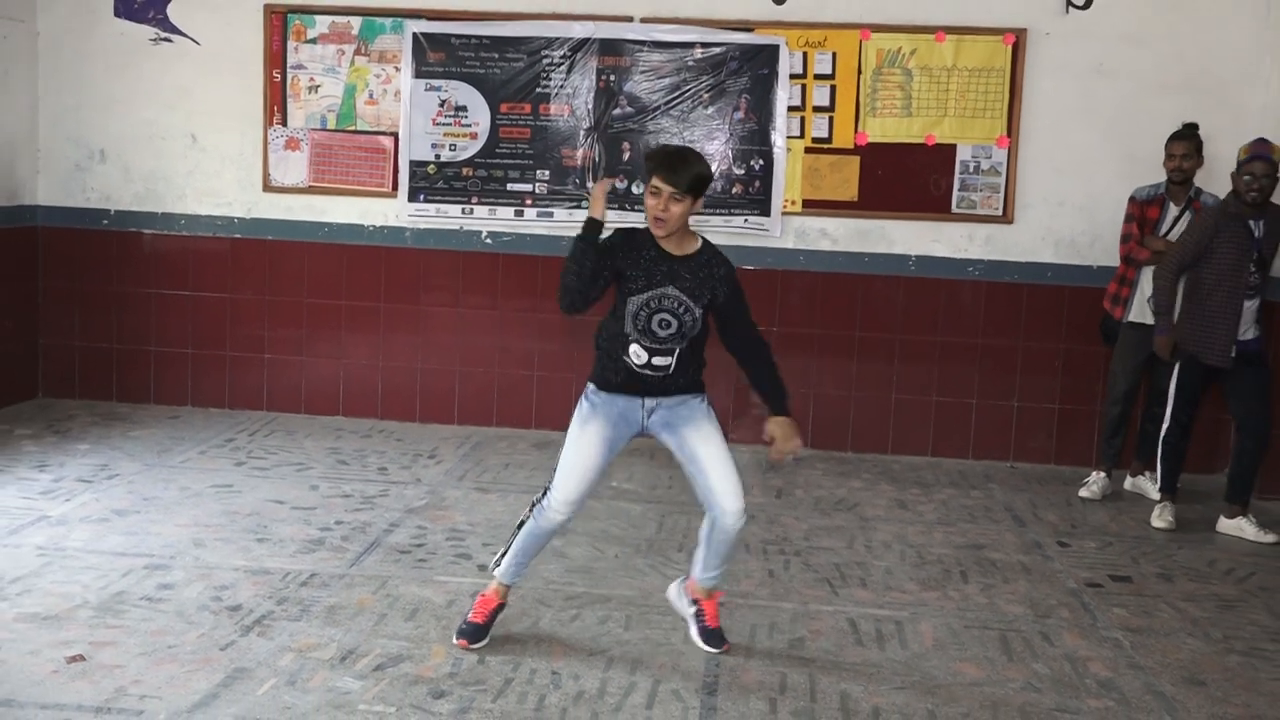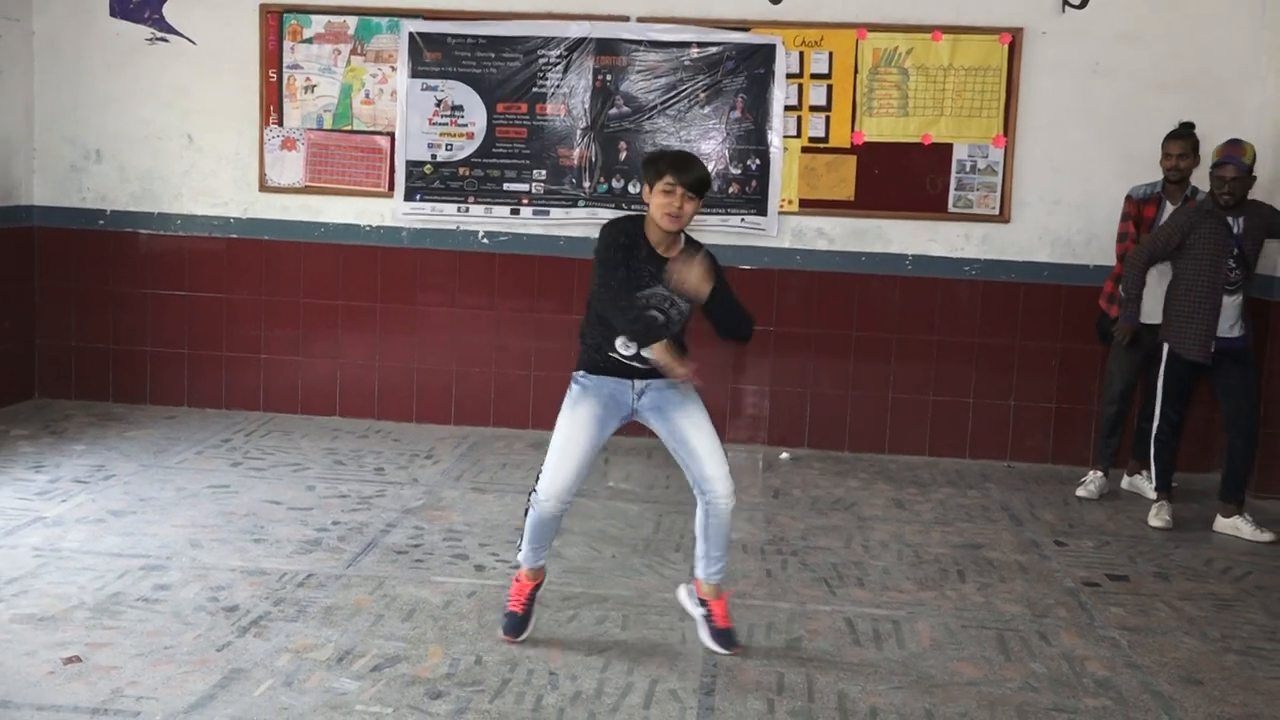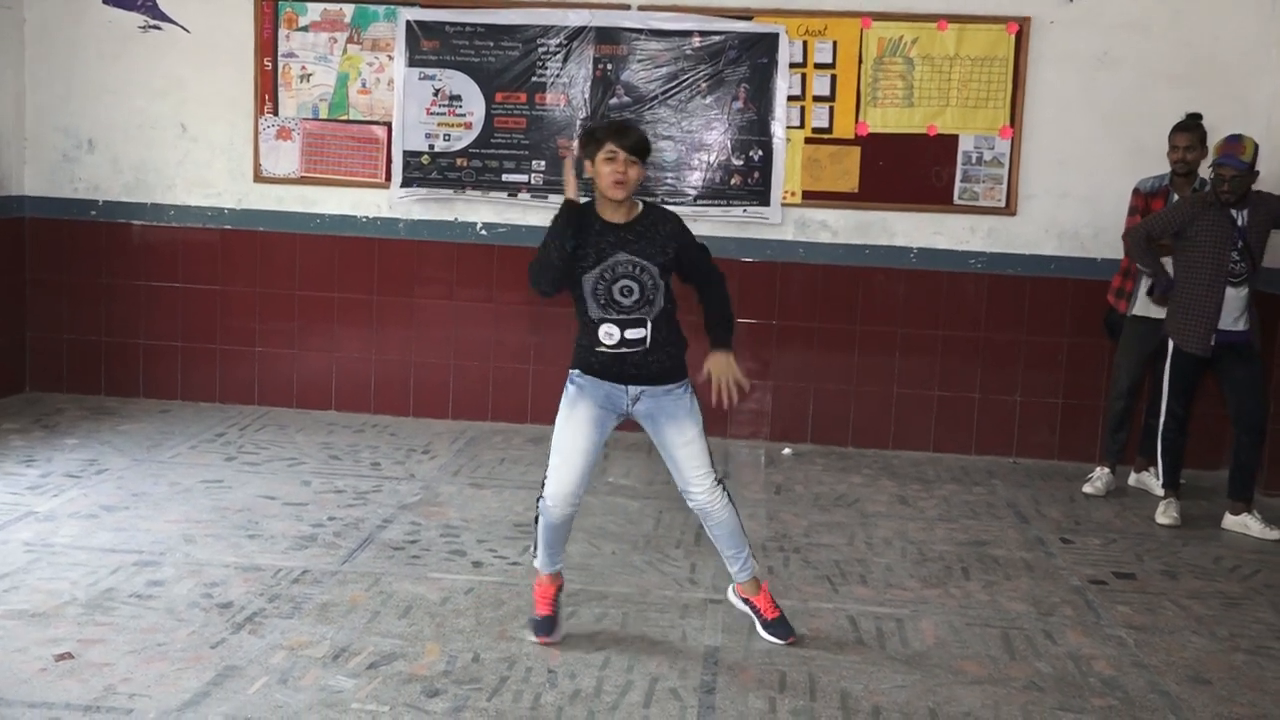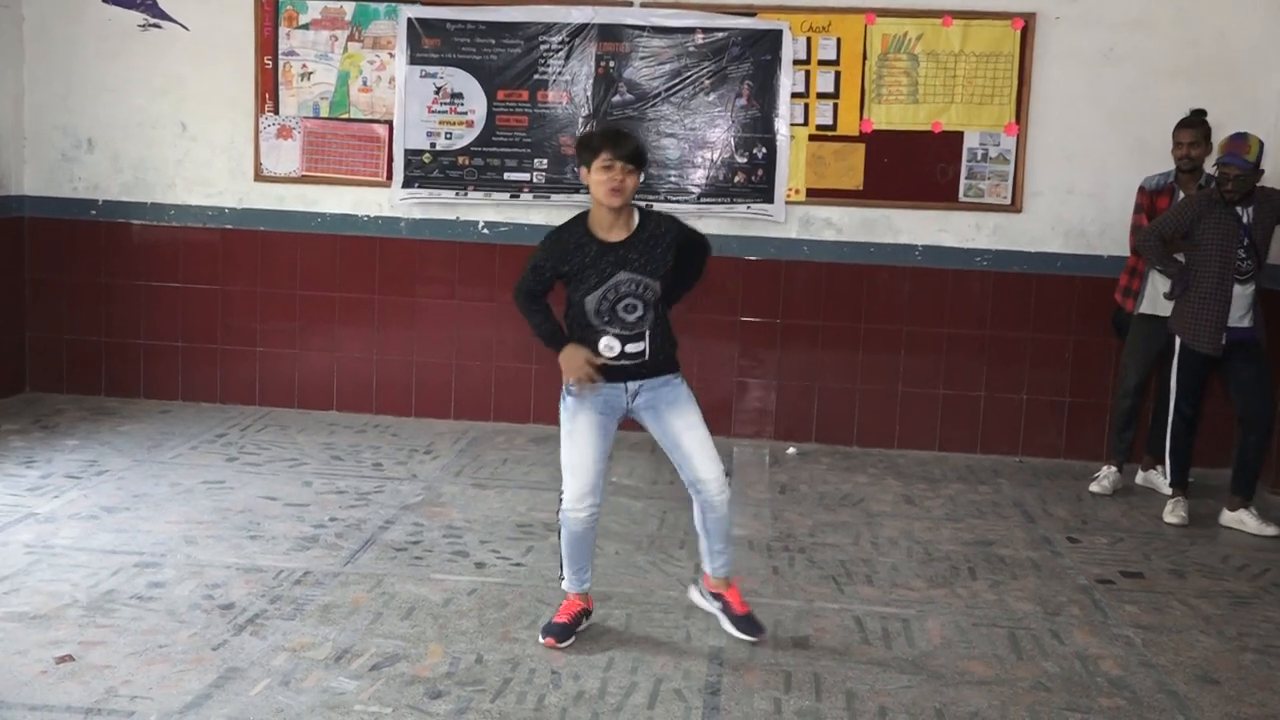
dt=0.3s
person 1, frame 1
left shoulder: (716, 270)
right shoulder: (624, 247)
left elbow: (746, 343)
right elbow: (571, 300)
left wrist: (779, 410)
right wrist: (594, 222)
left hip: (681, 403)
right hip: (611, 396)
left knee: (728, 506)
right knee: (560, 503)
left ankle: (698, 593)
right ankle: (499, 589)
person 1, frame 2
left shoulder: (700, 260)
right shoulder: (618, 236)
left elbow: (739, 331)
right elbow: (604, 302)
left wrist: (708, 292)
right wrist: (652, 343)
left hip: (668, 387)
right hip: (601, 383)
left knee: (719, 490)
right knee: (554, 491)
left ankle: (706, 592)
right ankle: (529, 574)
person 1, frame 3
left shoulder: (666, 226)
right shoulder: (576, 225)
left elbow: (711, 283)
right elbow: (545, 283)
left wrist: (722, 348)
right wrist: (569, 204)
left hip: (665, 387)
right hip: (593, 382)
left knee: (705, 492)
right knee: (559, 495)
left ankle: (750, 589)
right ankle: (548, 580)
person 1, frame 4
left shoulder: (664, 232)
right shoulder: (564, 243)
left elbow: (696, 256)
right elbow: (527, 296)
right wrist: (560, 345)
left hip: (658, 379)
right hip: (591, 386)
left knee: (711, 482)
right knee: (579, 501)
left ankle: (718, 584)
right ankle: (578, 599)
person 2, frame 1
right shoulder: (1213, 219)
right elbow: (1168, 268)
right wrist: (1164, 325)
left hip: (1247, 347)
right hip: (1199, 341)
right knee: (1178, 421)
left ankle: (1234, 513)
right ankle: (1166, 500)
person 2, frame 2
right shoulder: (1190, 217)
right elbow: (1140, 258)
right wrist: (1131, 309)
left hip: (1234, 343)
right hip: (1184, 338)
left knee: (1245, 426)
right knee: (1168, 420)
left ankle: (1231, 512)
right ankle: (1162, 499)
person 2, frame 3
right shoulder: (1192, 208)
right elbow: (1136, 235)
right wrist: (1161, 277)
left hip: (1240, 336)
right hip: (1189, 331)
right knee: (1174, 415)
left ankle: (1240, 509)
right ankle: (1170, 496)
person 2, frame 4
right shoulder: (1198, 206)
right elbow: (1148, 238)
right wrist: (1179, 273)
left hip: (1244, 334)
right hip: (1197, 329)
right knee: (1183, 413)
left ankle: (1239, 504)
right ankle: (1178, 495)
person 3, frame 1
left shoulder: (1211, 208)
right shoulder: (1142, 199)
right elbow: (1129, 252)
left wrist: (1163, 245)
right hip: (1139, 315)
left knee: (1162, 398)
right knee: (1120, 393)
left ankle: (1140, 471)
right ankle: (1103, 472)
person 3, frame 2
right shoulder: (1138, 197)
right elbow: (1125, 252)
right hip: (1133, 313)
left knee: (1159, 397)
right knee: (1116, 392)
left ankle: (1136, 470)
right ankle: (1099, 471)
person 3, frame 3
right shoulder: (1146, 190)
left wrist: (1164, 239)
right hip: (1142, 306)
left knee: (1166, 393)
right knee: (1124, 387)
left ankle: (1143, 467)
right ankle: (1107, 467)
person 3, frame 4
right shoulder: (1152, 188)
right elbow: (1139, 243)
right hip: (1149, 305)
left knee: (1174, 391)
right knee: (1131, 385)
left ankle: (1151, 465)
right ankle: (1114, 466)
